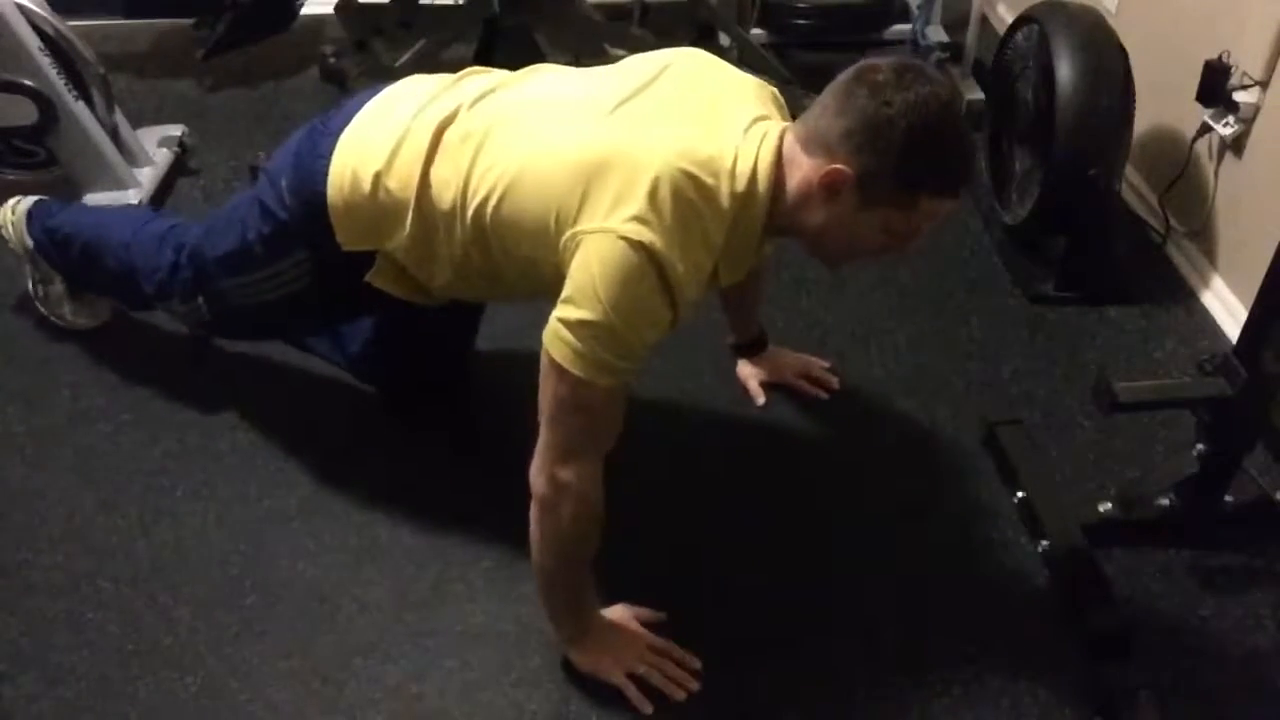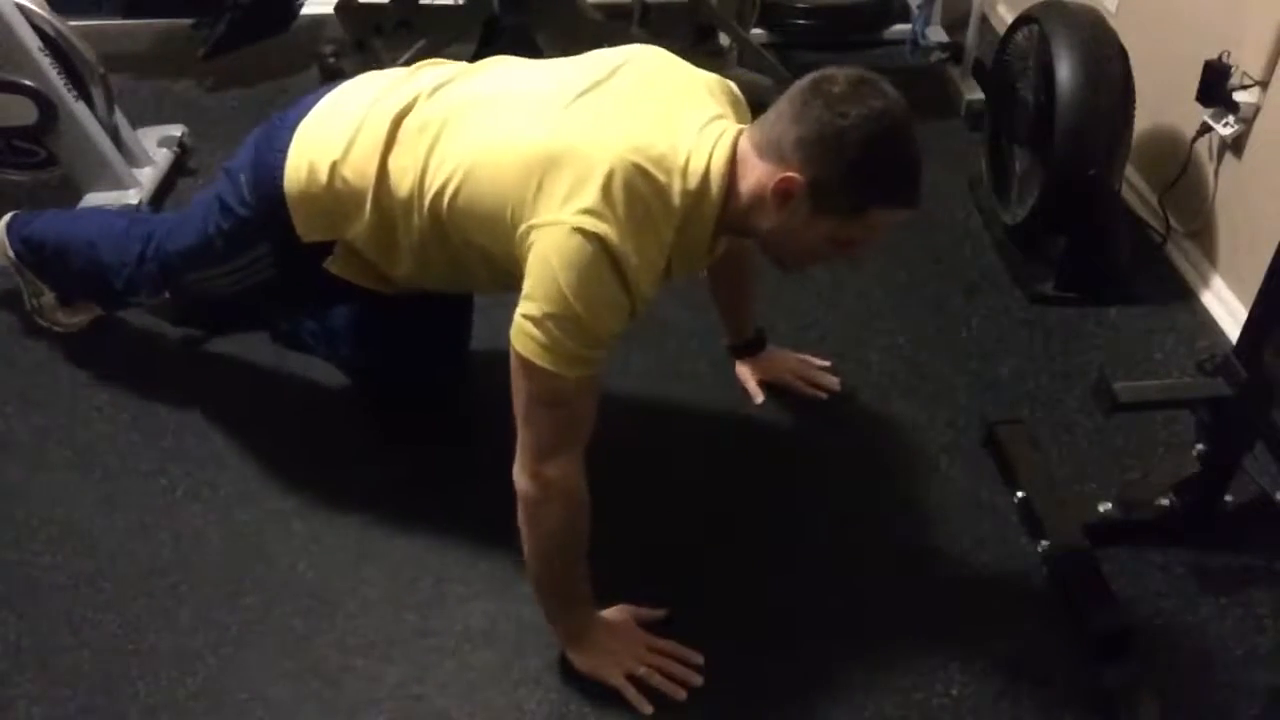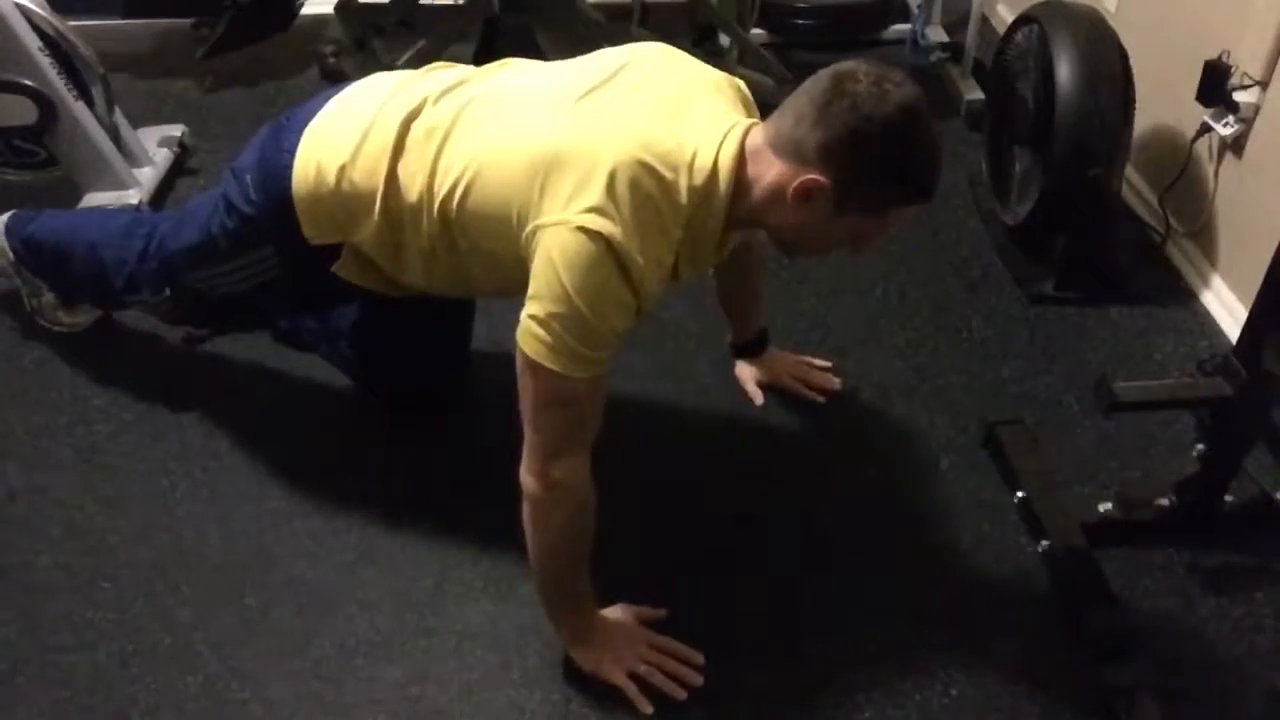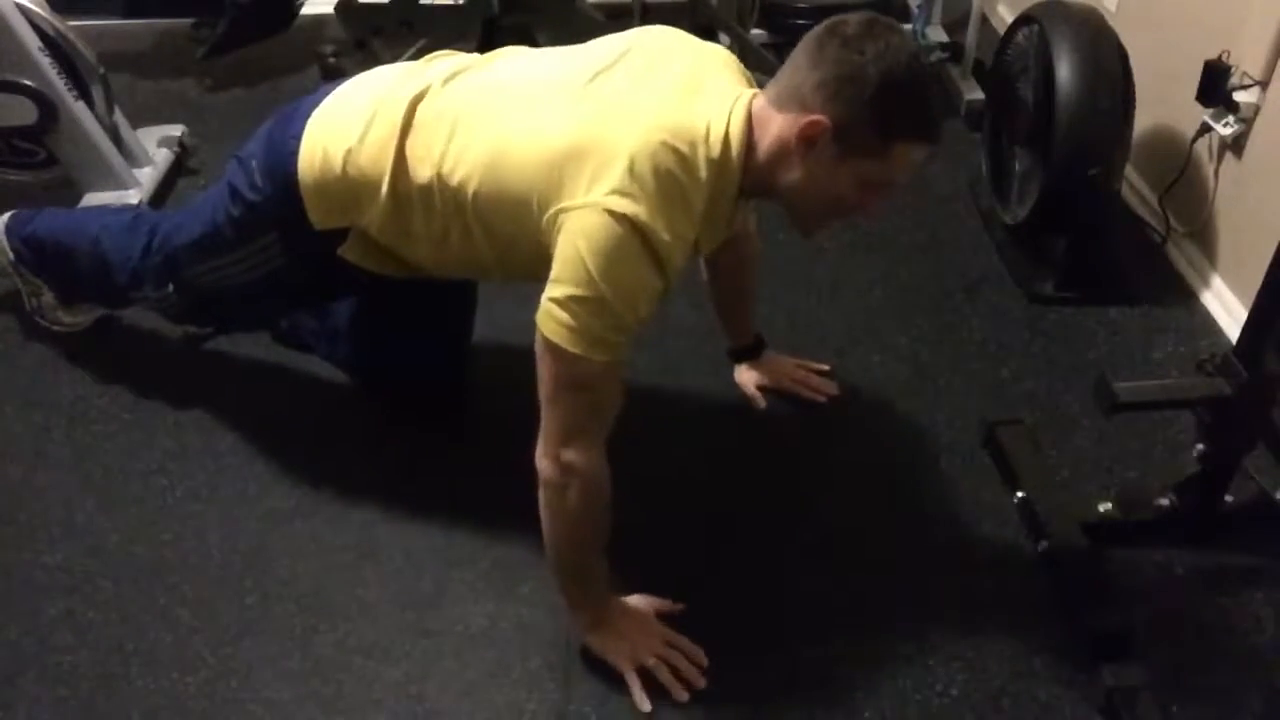
dt=0.5s
person 1, frame 1
left shoulder: (758, 110)
right shoulder: (644, 246)
right elbow: (564, 473)
left wrist: (751, 343)
right wrist: (581, 633)
left hip: (430, 125)
right hip: (359, 190)
left knee: (412, 377)
right knee: (193, 272)
left ankle: (248, 300)
person 1, frame 2
left shoulder: (717, 107)
right shoulder: (598, 239)
left elbow: (722, 233)
right elbow: (545, 470)
left wrist: (750, 345)
right wrist: (580, 632)
left hip: (396, 117)
right hip: (321, 181)
left knee: (418, 375)
right knee: (166, 261)
left ankle: (279, 299)
person 1, frame 3
left shoulder: (729, 105)
right shoulder: (604, 237)
left elbow: (735, 229)
right elbow: (550, 471)
left wrist: (753, 347)
right wrist: (582, 632)
left hip: (402, 121)
right hip: (327, 185)
left knee: (417, 379)
right knee: (169, 264)
left ankle: (274, 304)
person 1, frame 4
left shoulder: (724, 80)
right shoulder: (627, 219)
left elbow: (730, 222)
right elbow: (568, 455)
left wrist: (748, 351)
right wrist: (599, 617)
left hip: (407, 116)
right hip: (333, 176)
left knee: (420, 376)
right knee: (169, 260)
left ankle: (273, 298)
